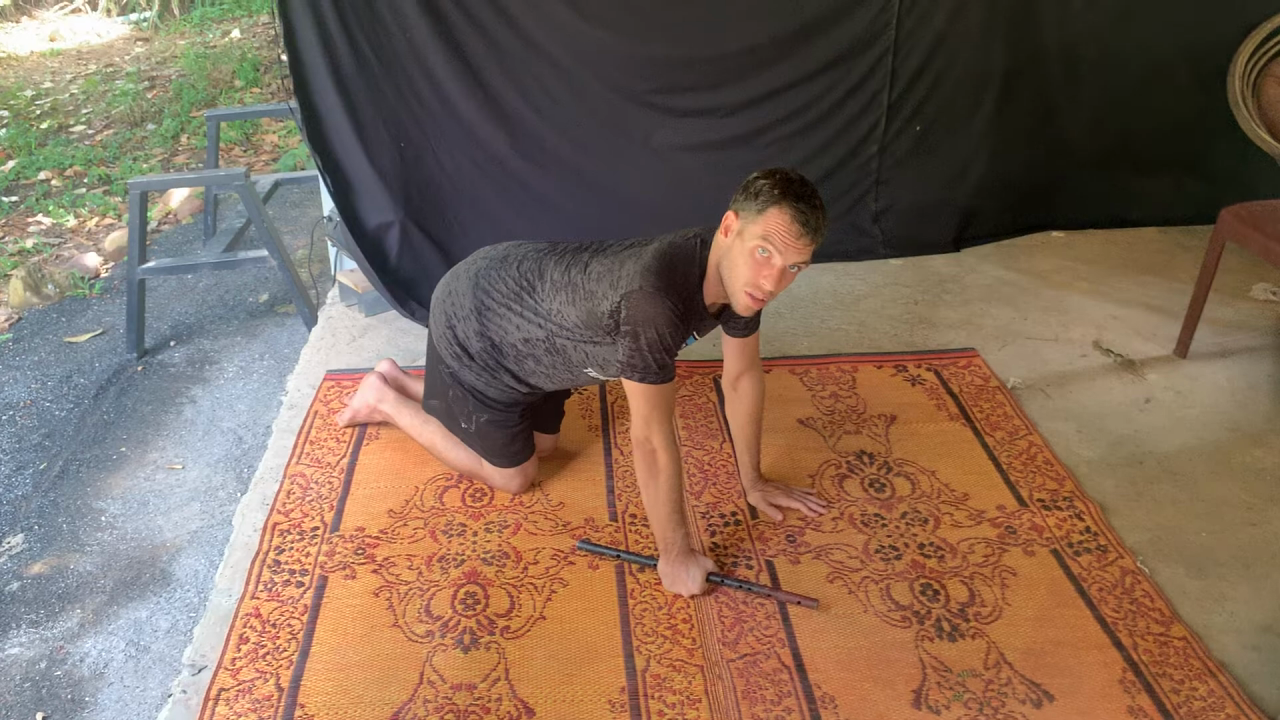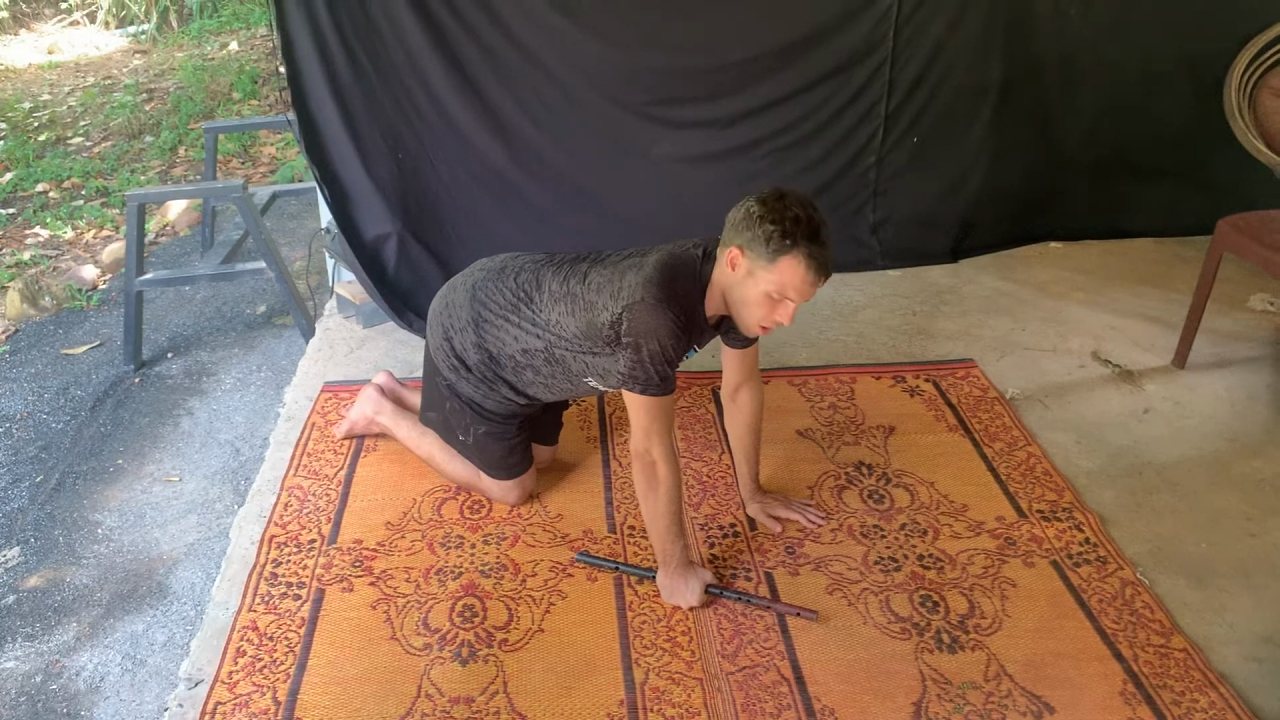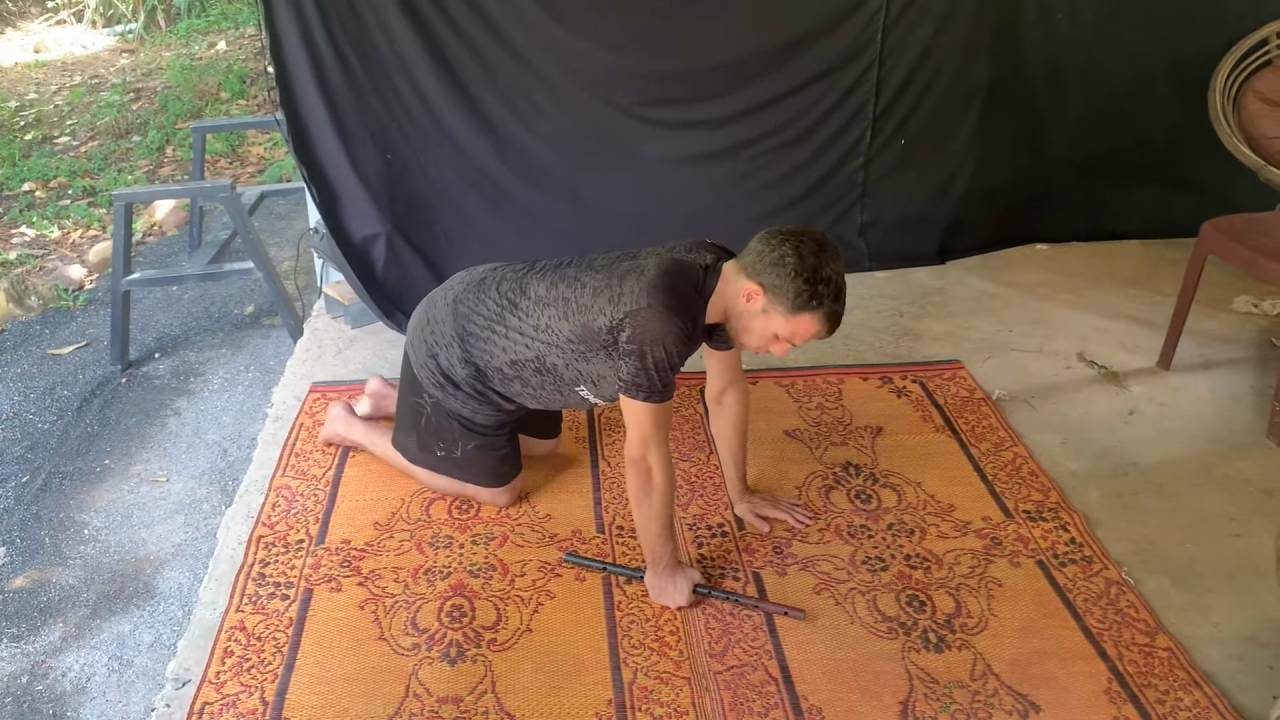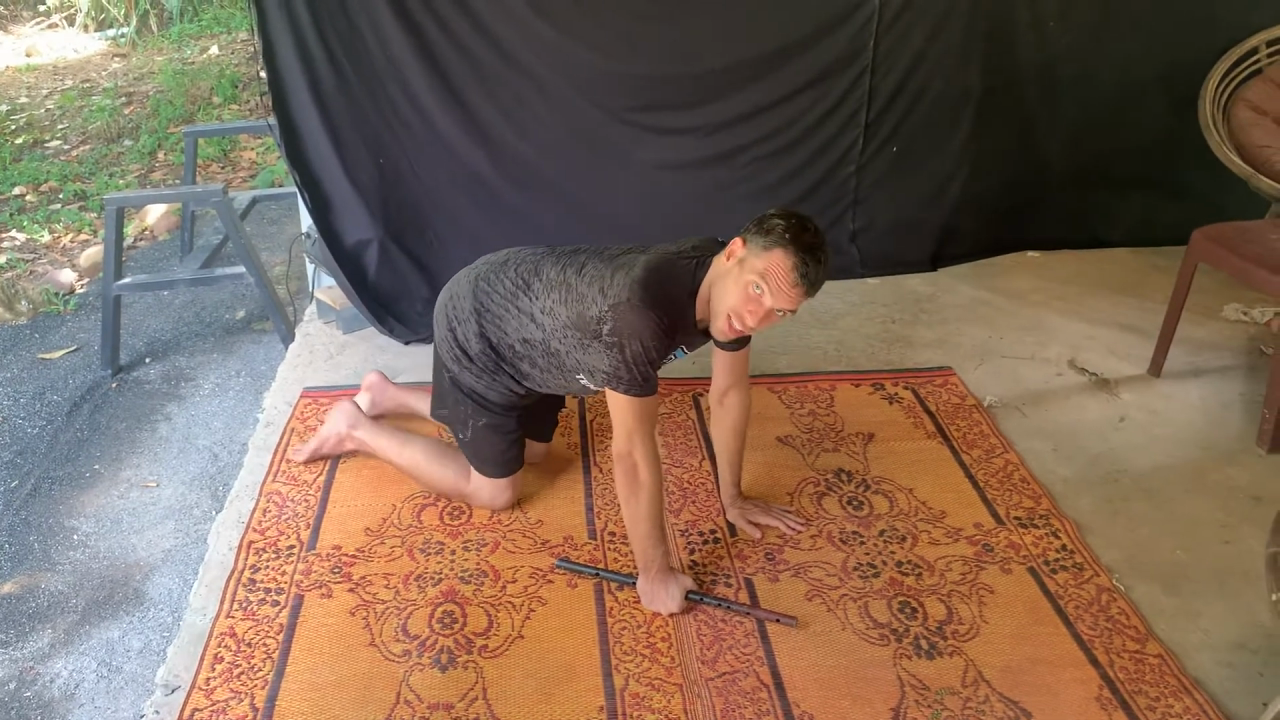
dt=1s
person 1, frame 1
left shoulder: (738, 270)
right shoulder: (652, 299)
left elbow: (743, 376)
right elbow: (653, 440)
left wrist: (752, 481)
right wrist: (676, 555)
left hip: (521, 306)
right hip: (475, 322)
left knee: (541, 444)
right knee: (513, 475)
left ankle: (402, 382)
right ankle: (383, 399)
person 1, frame 2
left shoulder: (734, 281)
right shoulder: (653, 313)
left elbow: (741, 387)
right elbow: (652, 453)
left wrist: (751, 492)
right wrist: (674, 567)
left hip: (518, 318)
right hip: (471, 334)
left knee: (538, 455)
right knee: (510, 486)
left ankle: (399, 393)
right ankle: (381, 411)
person 1, frame 3
left shoulder: (724, 274)
right shoulder: (656, 322)
left elbow: (726, 390)
right elbow: (645, 458)
left wrist: (739, 493)
right wrist: (663, 568)
left hip: (497, 321)
right hip: (453, 348)
left knee: (540, 443)
right knee: (499, 488)
left ankle: (393, 399)
right ankle: (352, 425)
person 1, frame 4
left shoulder: (731, 287)
right shoulder: (639, 311)
left elbow: (729, 392)
right elbow: (633, 453)
left wrist: (732, 497)
right wrist: (654, 572)
left hip: (525, 315)
right hip: (476, 324)
left knee: (532, 447)
right knee: (497, 490)
left ankle: (385, 395)
right ankle: (357, 431)
